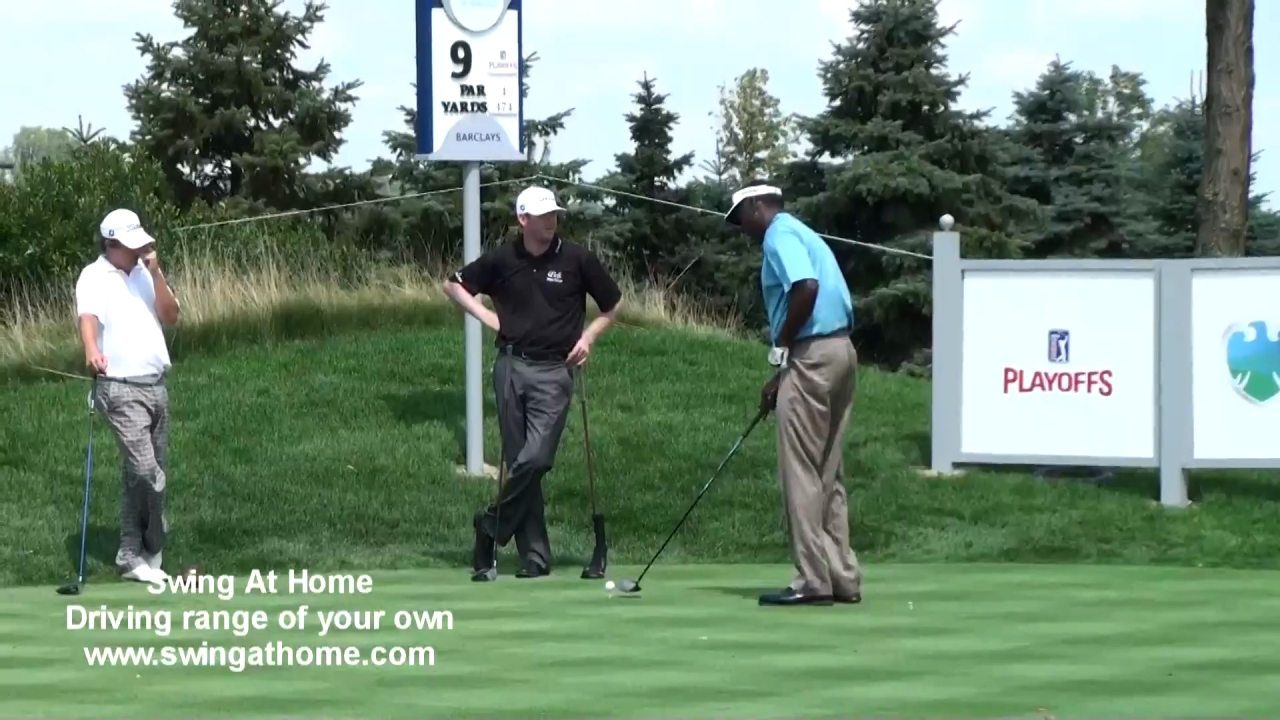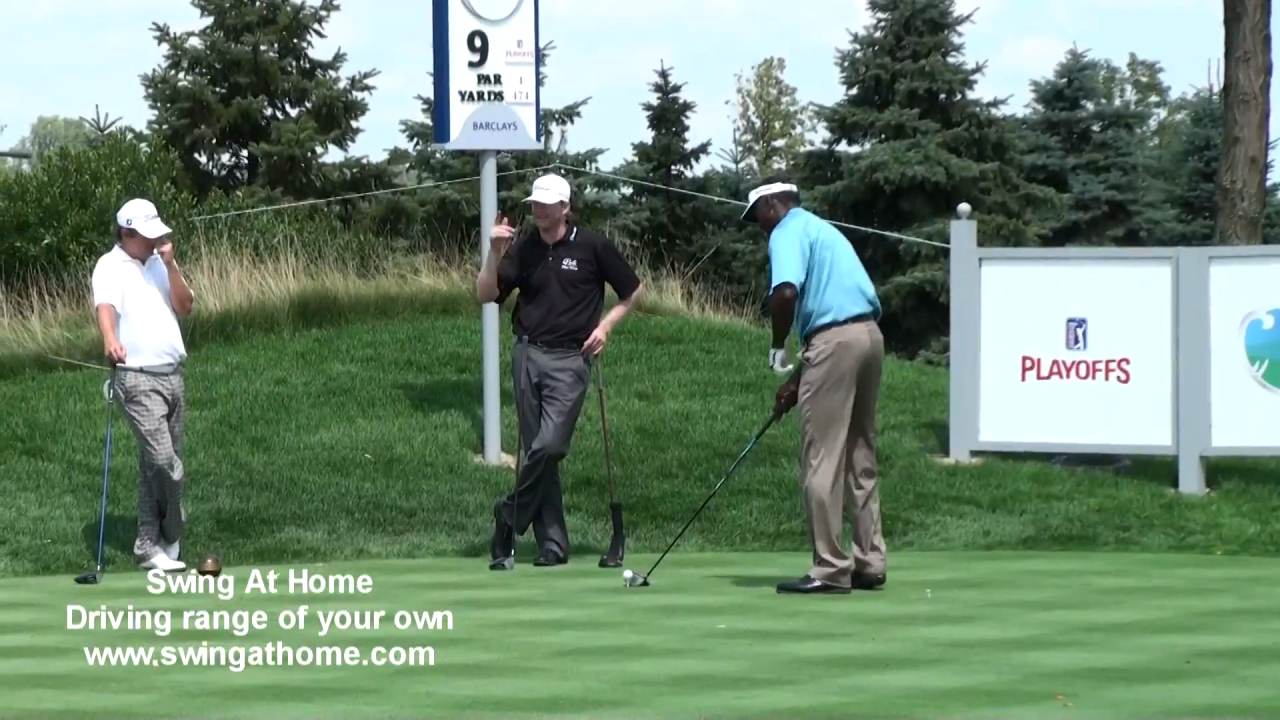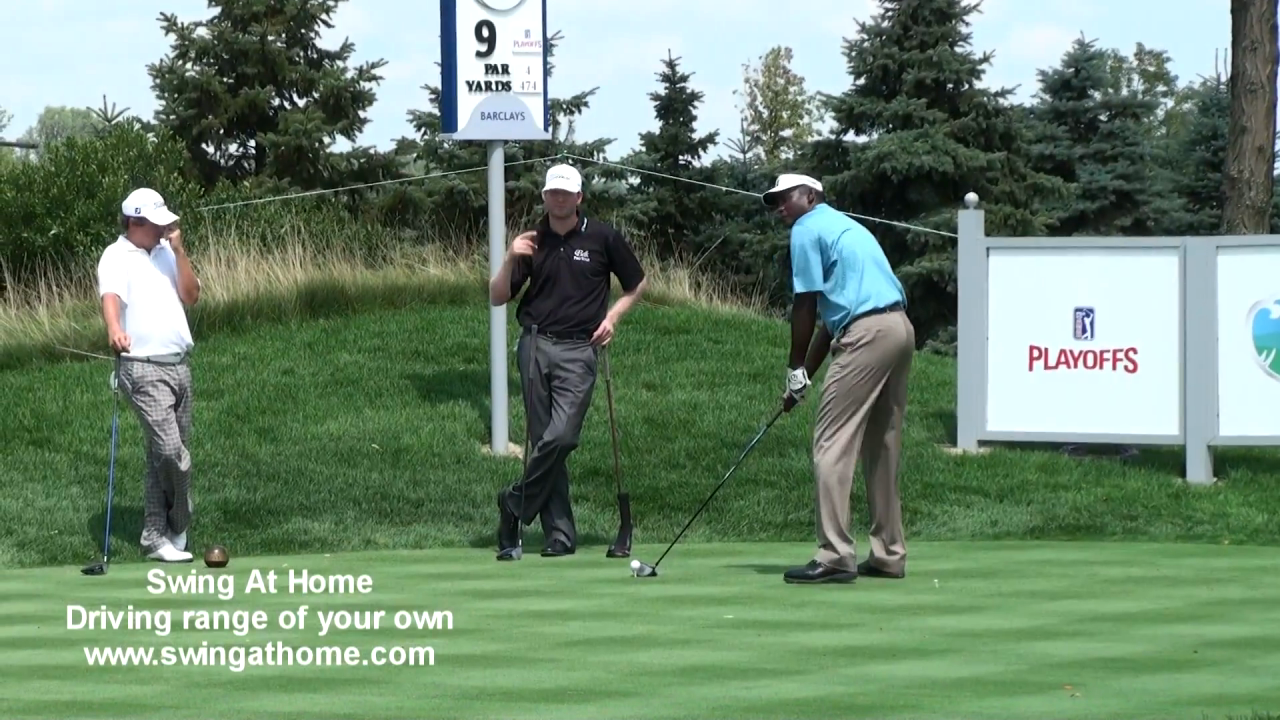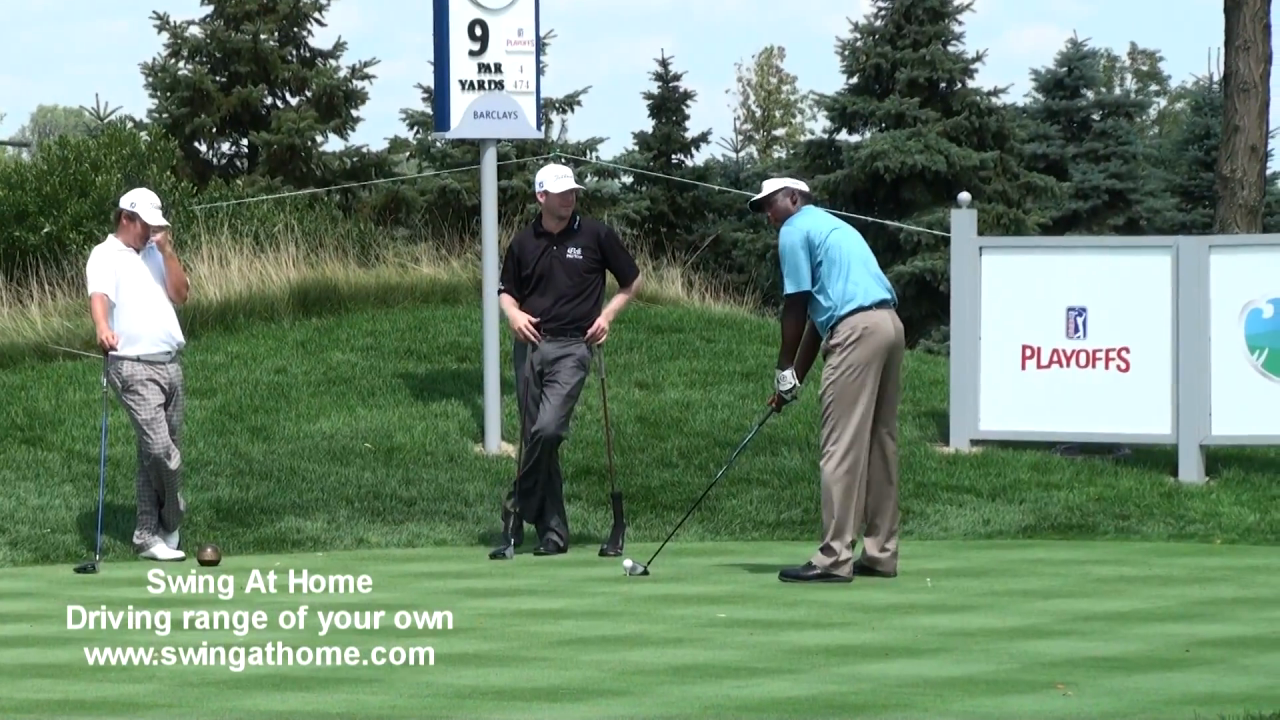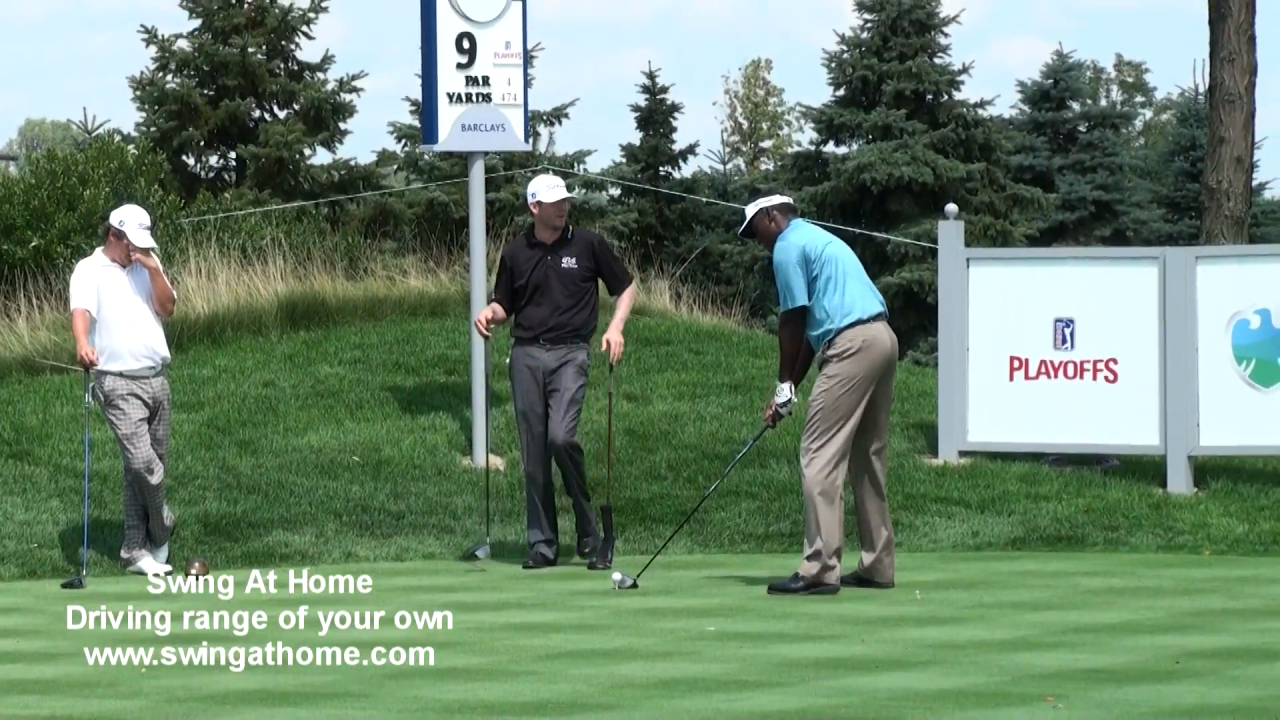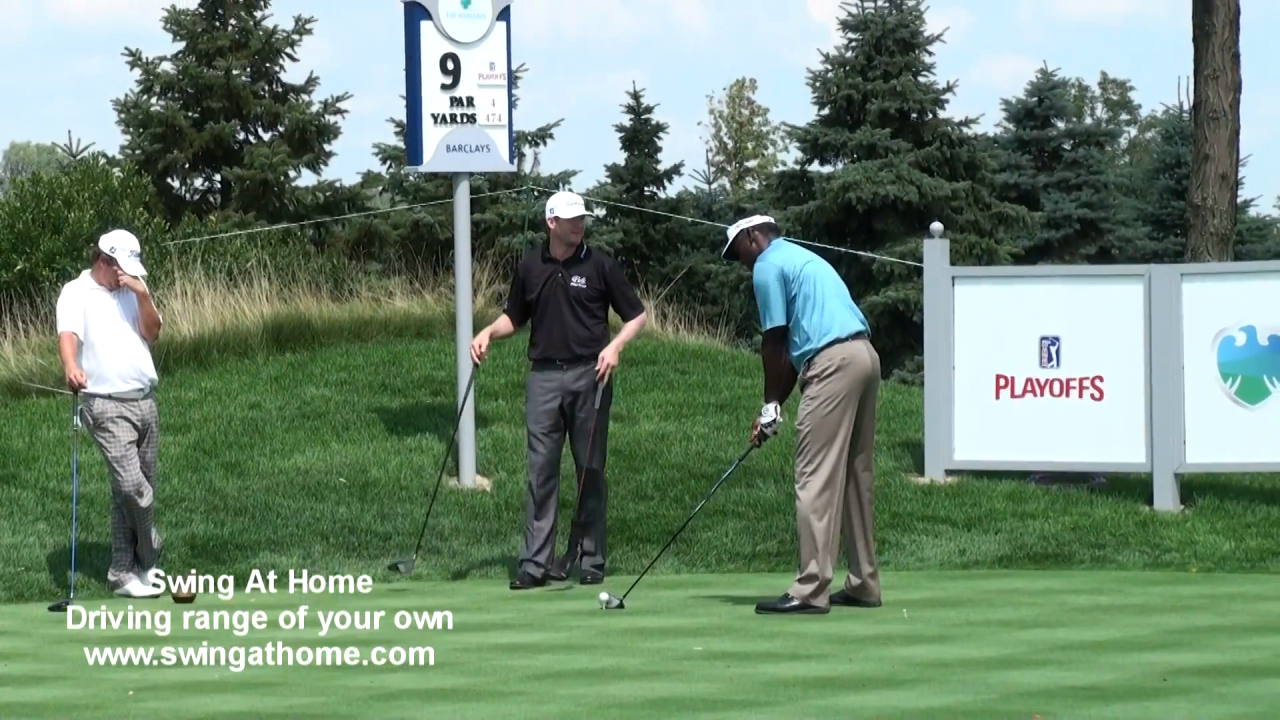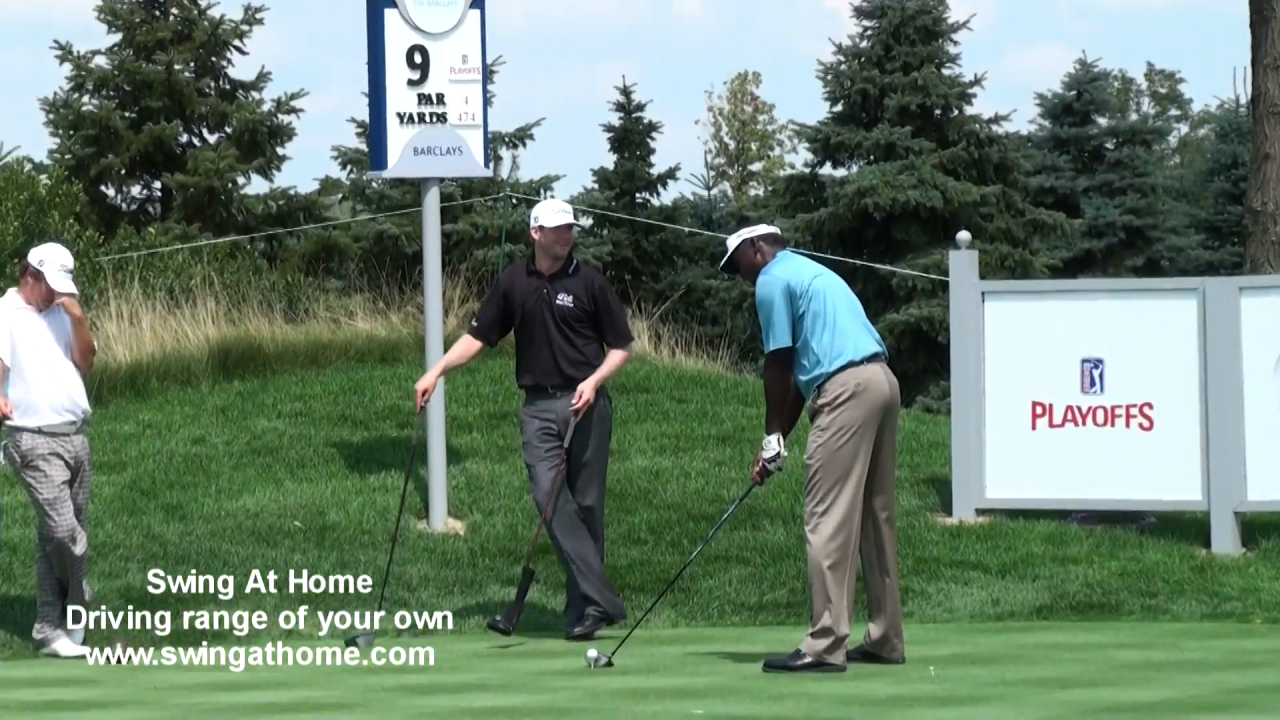
dt=0.5s
person 1, frame 1
right shoulder: (800, 233)
left elbow: (806, 287)
left wrist: (779, 345)
right wrist: (780, 377)
left hip: (813, 355)
right hip: (838, 350)
left knee: (799, 470)
right knee: (826, 472)
person 1, frame 2
right shoulder: (819, 228)
left elbow: (786, 292)
left wrist: (778, 348)
right wrist: (797, 379)
left hip: (836, 342)
right hip: (867, 335)
left knee: (822, 460)
right knee: (859, 456)
person 1, frame 3
right shoulder: (841, 226)
left elbow: (806, 306)
left wrist: (795, 371)
right wrist: (807, 374)
left hip: (868, 333)
right hip: (897, 328)
left knee: (832, 444)
right knee: (882, 447)
person 1, frame 4
right shoulder: (829, 226)
left elbow: (796, 307)
right elbow: (819, 312)
left wrist: (784, 371)
right wrist: (797, 376)
left hip: (858, 331)
right hip: (887, 325)
left knee: (842, 448)
right knee: (877, 446)
person 1, frame 5
right shoulder: (818, 239)
left elbow: (793, 322)
left wrist: (784, 386)
right wrist: (791, 385)
left hip: (853, 344)
right hip: (880, 339)
left knee: (820, 454)
right knee: (867, 457)
person 1, frame 6
right shoulder: (800, 258)
left elbow: (775, 342)
left wrist: (770, 405)
right wrist: (776, 404)
left hip: (835, 363)
right hip: (862, 356)
left knee: (816, 479)
right knee: (853, 476)
person 1, frame 7
left shoulder: (772, 279)
right shoulder: (809, 272)
left elbow: (779, 365)
left wrist: (772, 437)
right wrist: (779, 437)
left hip: (848, 389)
right hip: (880, 381)
left knee: (828, 520)
right knee: (874, 516)
left ankle: (825, 645)
right ankle: (884, 638)
person 2, frame 1
left shoulder: (577, 258)
right shoulder: (501, 259)
left elbow: (612, 304)
right elbow: (453, 283)
left wrist: (588, 337)
right wrist: (486, 315)
left hip: (553, 370)
right hip: (510, 366)
left knee: (536, 458)
right knee: (518, 461)
left ankle: (491, 526)
right ankle: (534, 555)
person 2, frame 2
left shoulder: (593, 245)
right shoulder: (521, 249)
left elbow: (632, 291)
right elbow: (485, 295)
left wrist: (606, 325)
right wrist: (495, 252)
left hip: (570, 358)
right hip: (528, 354)
left knee: (550, 446)
right knee: (537, 449)
left ankle: (510, 514)
right ankle: (553, 543)
person 2, frame 3
left shoulder: (603, 236)
right shoulder: (531, 241)
left elbow: (637, 283)
right elbow: (497, 297)
left wrist: (613, 317)
right wrist: (511, 258)
left hip: (578, 349)
right hip: (535, 345)
left knee: (561, 436)
right knee: (544, 439)
left ankle: (516, 503)
right ankle: (560, 533)
person 2, frame 4
left shoulder: (596, 234)
right shoulder: (523, 241)
left elbow: (631, 280)
right elbow: (507, 290)
left wrist: (607, 315)
right wrist: (513, 313)
left hip: (572, 346)
right hip: (530, 345)
left knee: (548, 429)
right knee: (536, 437)
left ankle: (519, 506)
right ankle: (552, 532)
person 2, frame 5
left shoulder: (589, 244)
right shoulder: (515, 252)
left elbow: (626, 286)
right elbow: (504, 303)
left wrist: (616, 327)
right wrist: (489, 312)
left hip: (570, 353)
right hip: (526, 355)
left knee: (563, 438)
right knee: (535, 451)
left ankle: (587, 520)
right ankle: (542, 544)
person 2, frame 6
left shoulder: (601, 265)
right shoulder: (529, 266)
left elbow: (637, 315)
right elbow: (514, 317)
left wrist: (615, 346)
right wrist: (489, 332)
left hip: (589, 375)
right hip: (544, 376)
left knee: (590, 469)
right knee: (541, 469)
person 2, frame 7
left shoulder: (591, 281)
right shoulder: (512, 281)
left elbow: (622, 345)
right elbow: (478, 336)
left wrist: (594, 380)
right wrist: (435, 372)
left hip: (585, 403)
right hip: (539, 405)
left knee: (585, 505)
right knee: (550, 498)
left ankle: (581, 612)
right ankle: (599, 601)
person 3, frame 1
left shoulder: (146, 272)
right shoulder: (94, 277)
left elbow: (171, 316)
right elbow: (88, 315)
left wrist: (156, 274)
right wrist: (91, 349)
left hip: (156, 384)
right hip: (120, 389)
left knee: (142, 473)
right knee: (146, 472)
left ankle: (133, 555)
right ankle: (148, 552)
person 3, frame 2
left shoulder: (161, 262)
right shoulder: (110, 266)
left elbow: (184, 307)
right elbow: (104, 306)
left wrist: (170, 266)
right wrist: (110, 339)
left hip: (172, 373)
right hip: (137, 377)
left knee: (157, 462)
right knee: (163, 460)
left ankle: (150, 545)
right ankle: (169, 538)
person 3, frame 3
left shoulder: (167, 252)
right shoulder: (116, 257)
left elbow: (191, 296)
right elbow: (110, 295)
left wrist: (179, 251)
right wrist: (114, 329)
left hip: (178, 364)
right hip: (143, 368)
left knee: (164, 453)
right knee: (169, 450)
left ankle: (157, 535)
right ankle: (177, 528)
person 3, frame 4
left shoulder: (156, 251)
right shoulder: (105, 255)
left elbow: (180, 294)
right elbow: (98, 294)
left wrist: (167, 250)
right wrist: (102, 327)
left hip: (170, 363)
right hip: (134, 367)
left knee: (157, 450)
right knee: (159, 448)
left ankle: (150, 534)
right ankle: (170, 522)
person 3, frame 5
left shoulder: (148, 263)
right shoulder: (89, 270)
left elbow: (167, 308)
right elbow: (81, 310)
left wrist: (153, 269)
right wrist: (83, 343)
left hip: (157, 378)
right hip: (119, 382)
left knee: (152, 464)
right knee: (141, 463)
left ankle: (137, 549)
right ankle: (162, 532)
person 3, frame 6
left shoulder: (134, 288)
right shoulder: (76, 293)
left elbow: (152, 332)
right elbow: (68, 334)
left wrist: (142, 294)
right wrist: (71, 366)
left hip: (144, 400)
right hip: (107, 405)
left knee: (136, 487)
right knee: (131, 485)
left ankle: (124, 571)
right ankle: (148, 559)
person 3, frame 7
left shoulder: (63, 314)
left elbow: (85, 361)
left wrist: (79, 318)
left hip: (76, 434)
left knee: (71, 532)
right knee: (63, 532)
left ankle: (50, 625)
